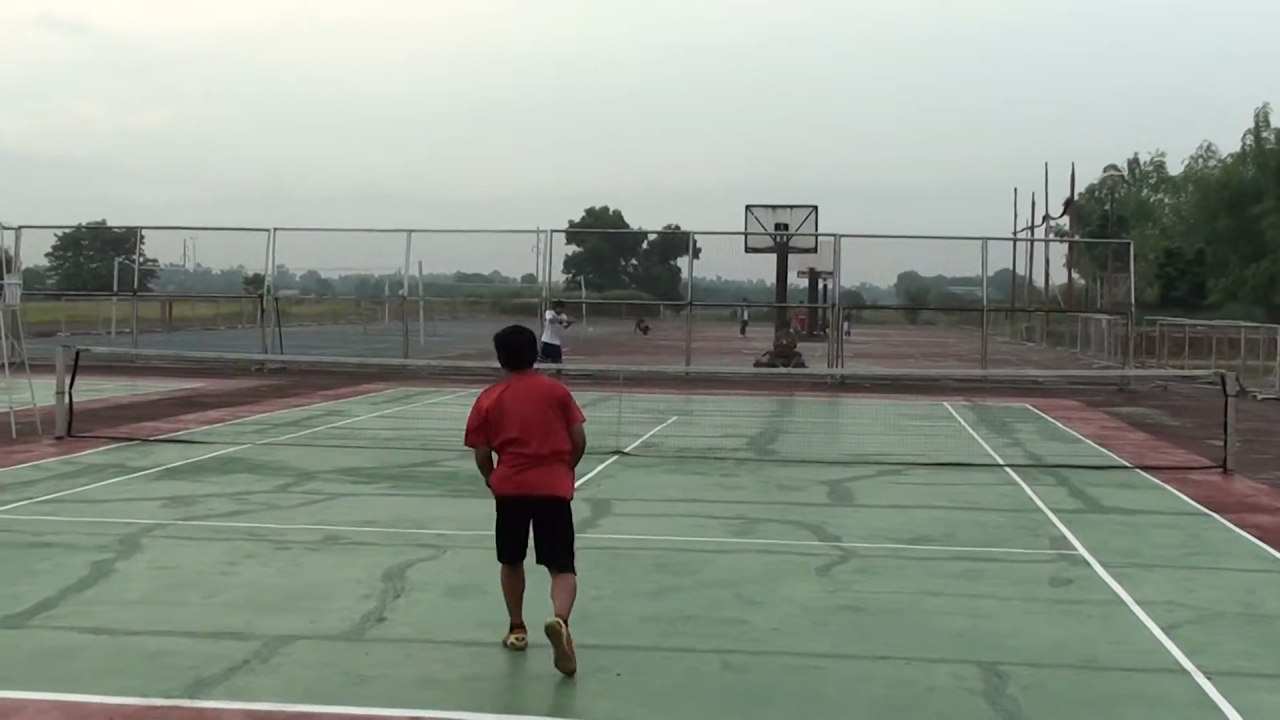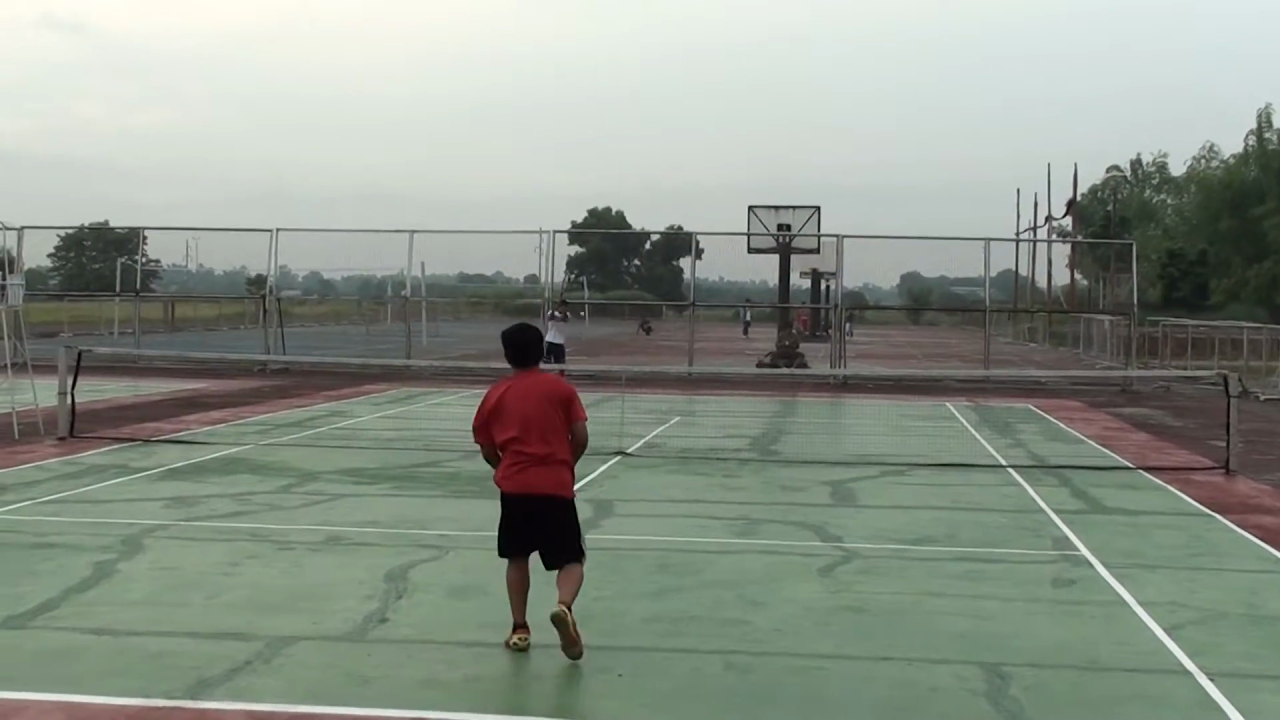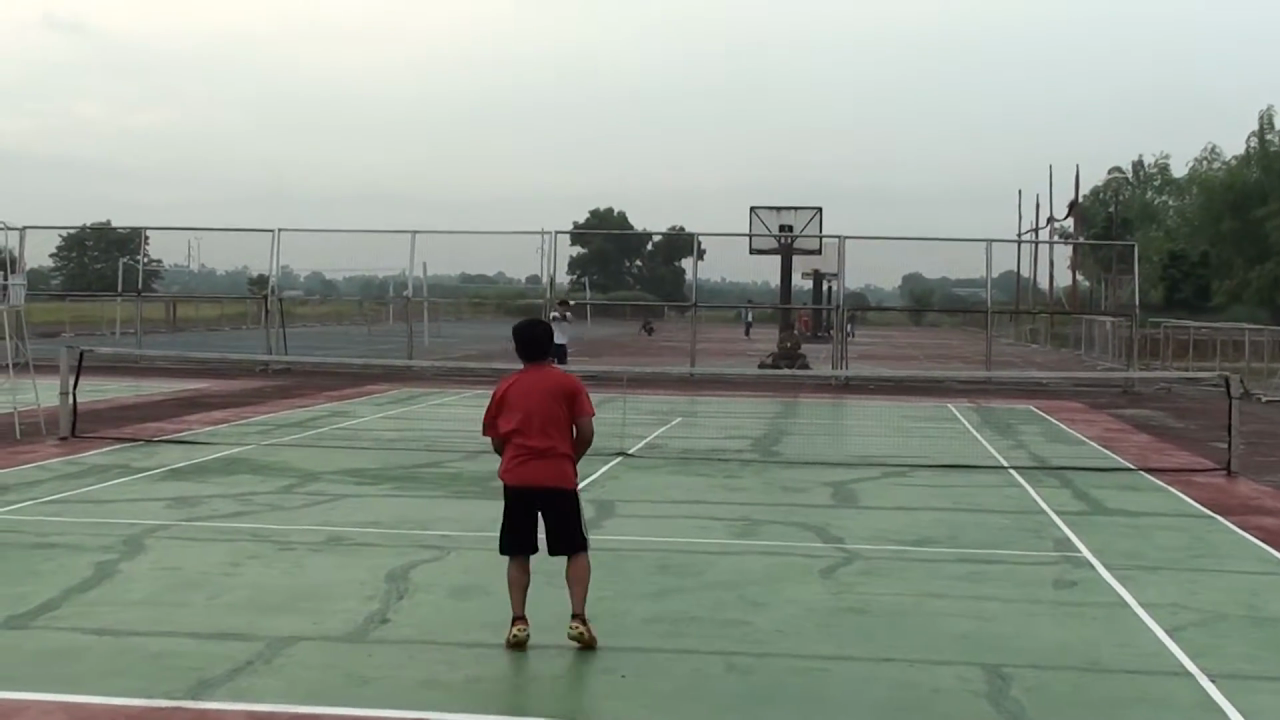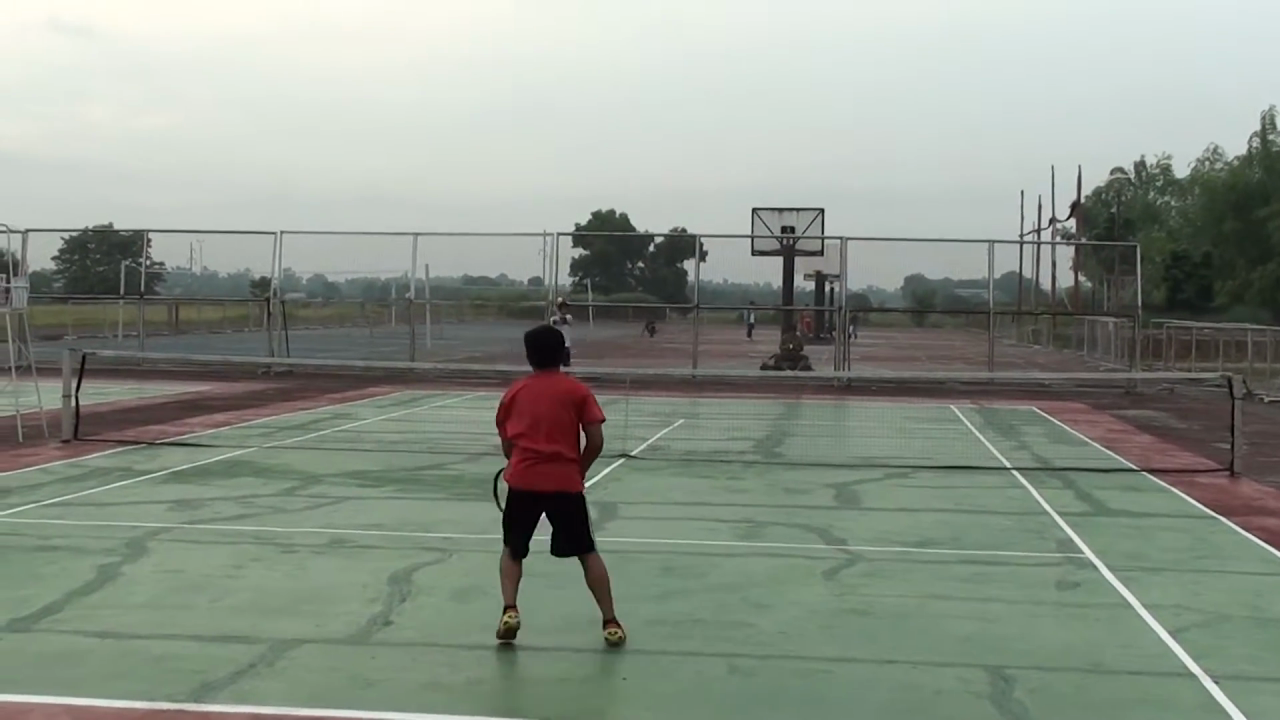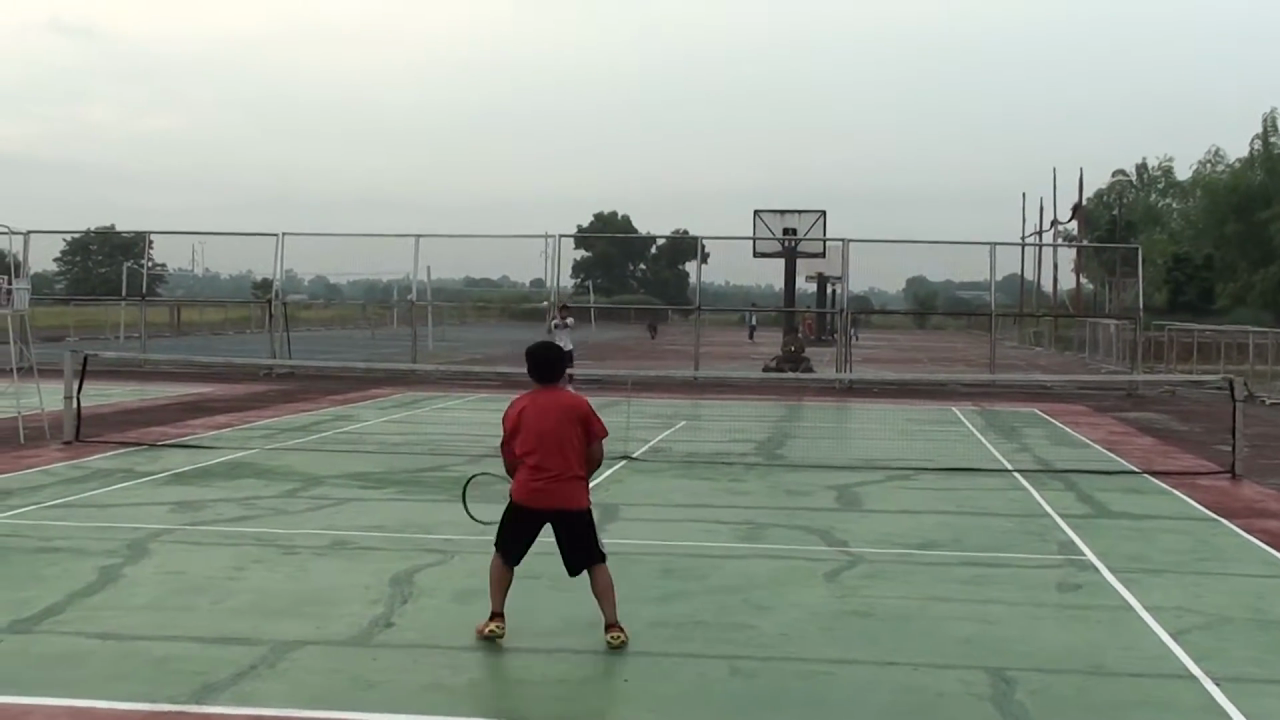
dt=0.1s
person 1, frame 1
left shoulder: (488, 399)
right shoulder: (557, 390)
left elbow: (481, 456)
right elbow: (578, 442)
left wrist: (493, 480)
left hip: (509, 489)
right hip: (554, 489)
left knee: (511, 561)
right knee: (562, 569)
left ankle: (516, 629)
right ankle: (559, 620)
person 1, frame 2
left shoulder: (495, 395)
right shoulder: (561, 388)
left elbow: (487, 451)
right elbow: (580, 438)
left hip: (513, 487)
right hip: (555, 487)
left knee: (516, 558)
right knee: (571, 561)
left ankle: (519, 629)
right ankle: (564, 608)
person 1, frame 3
left shoulder: (504, 388)
right shoulder: (569, 384)
left elbow: (497, 443)
right elbow: (586, 433)
left hip: (516, 480)
right hip: (558, 479)
left knee: (518, 555)
right knee: (577, 551)
left ankle: (518, 622)
right ankle: (578, 619)
person 1, frame 4
left shoulder: (514, 391)
right shoulder: (577, 390)
left elbow: (506, 443)
right elbow: (596, 441)
left hip: (522, 483)
right hip: (566, 484)
left knee: (512, 552)
right knee: (587, 552)
left ankle: (510, 611)
right ankle: (610, 622)
person 1, frame 5
left shoulder: (517, 407)
right shoulder: (579, 405)
left elbow: (509, 460)
right elbow: (596, 455)
left hip: (526, 496)
right hip: (571, 497)
left knee: (503, 555)
right knee: (595, 561)
left ankle: (496, 620)
right ankle: (612, 627)
